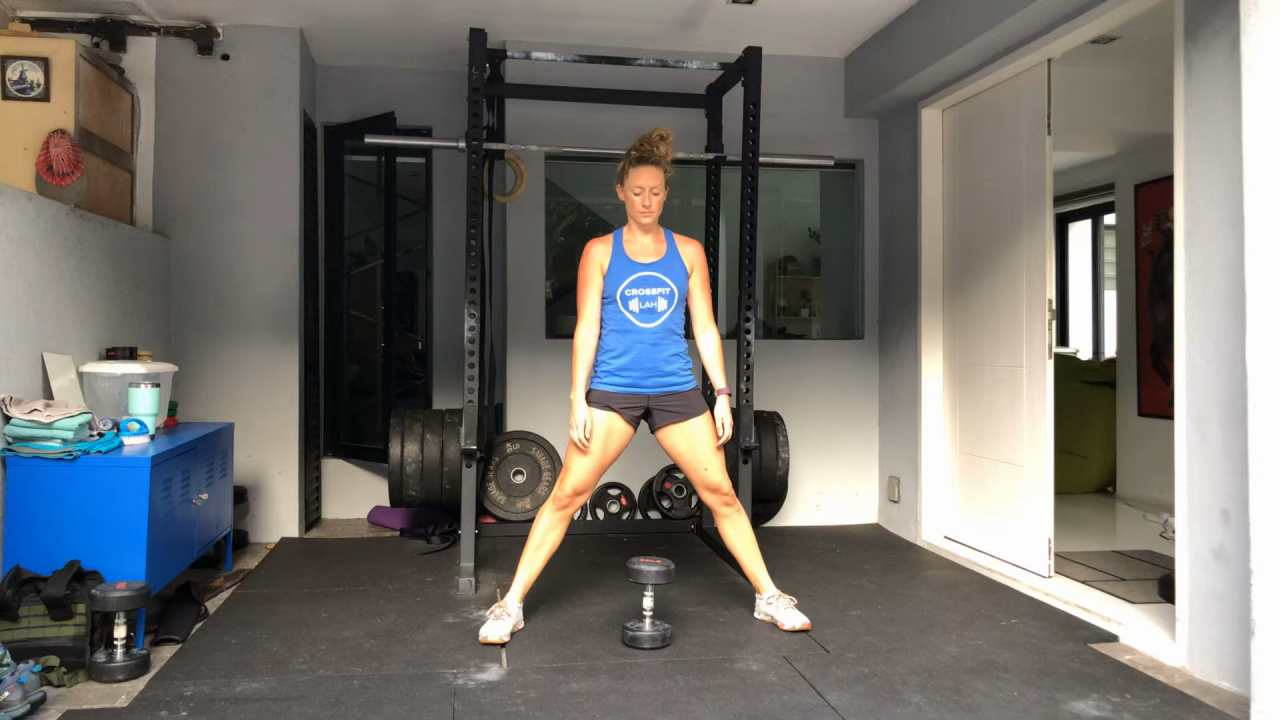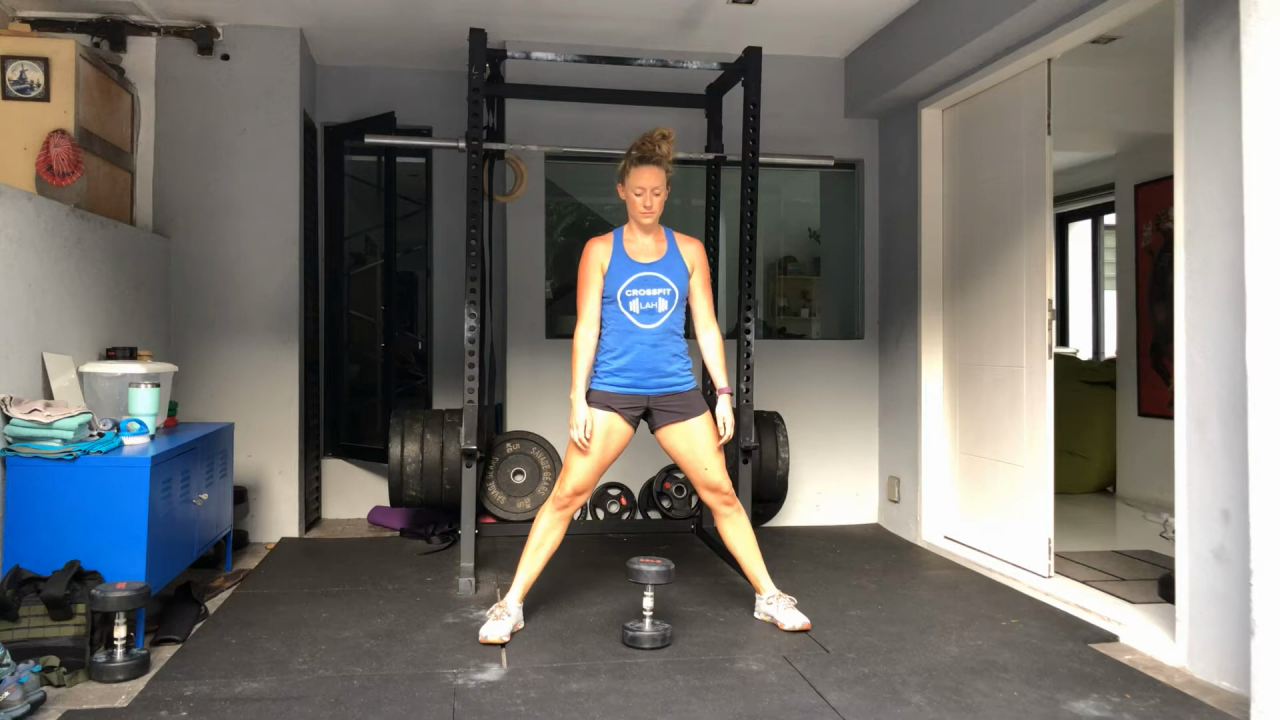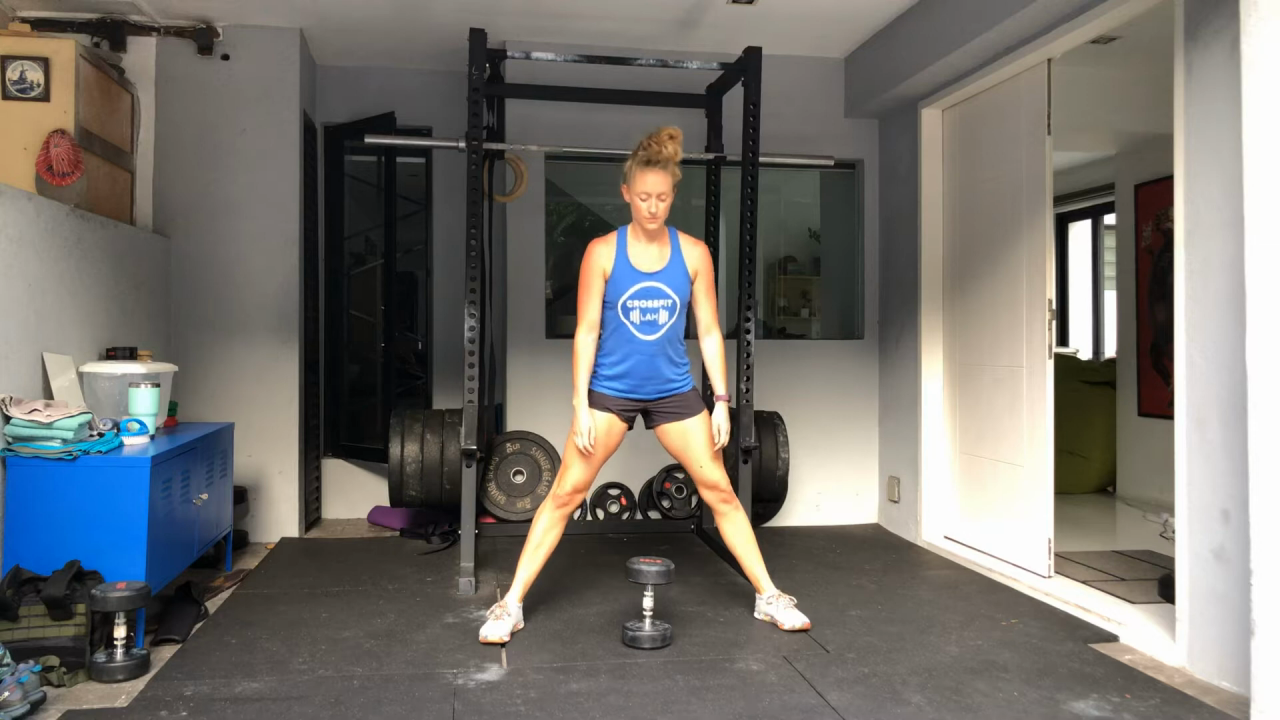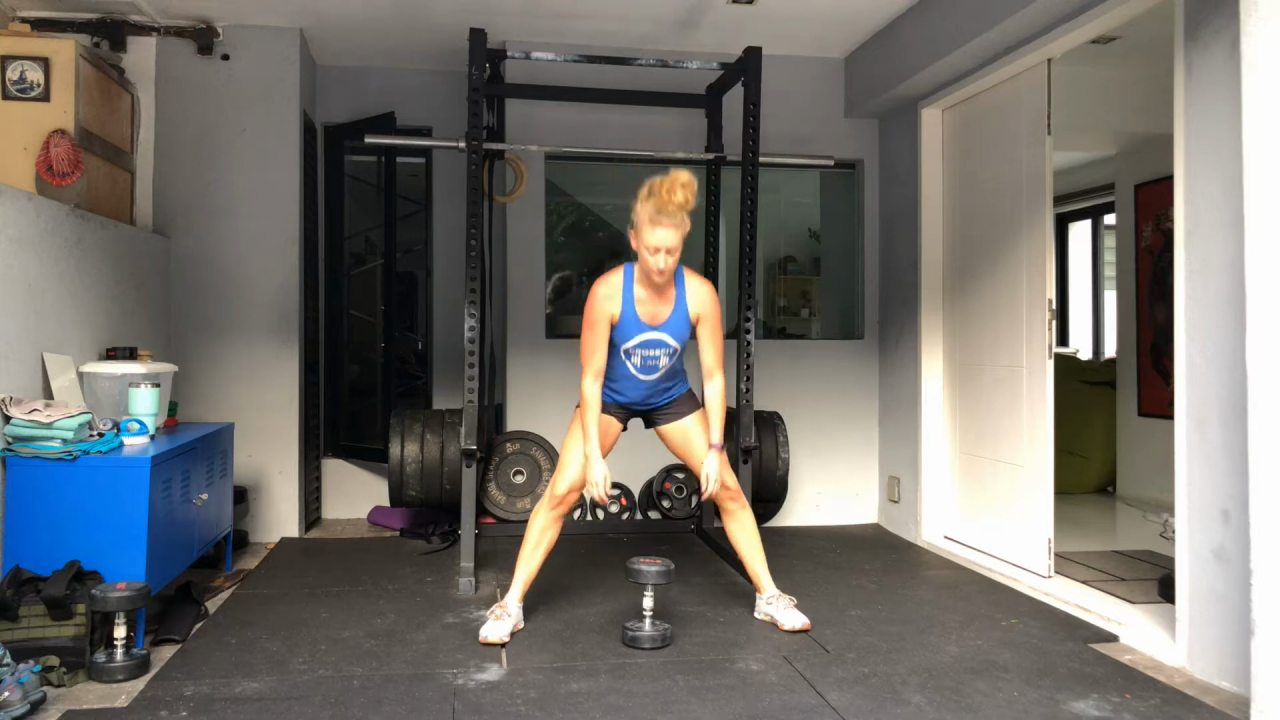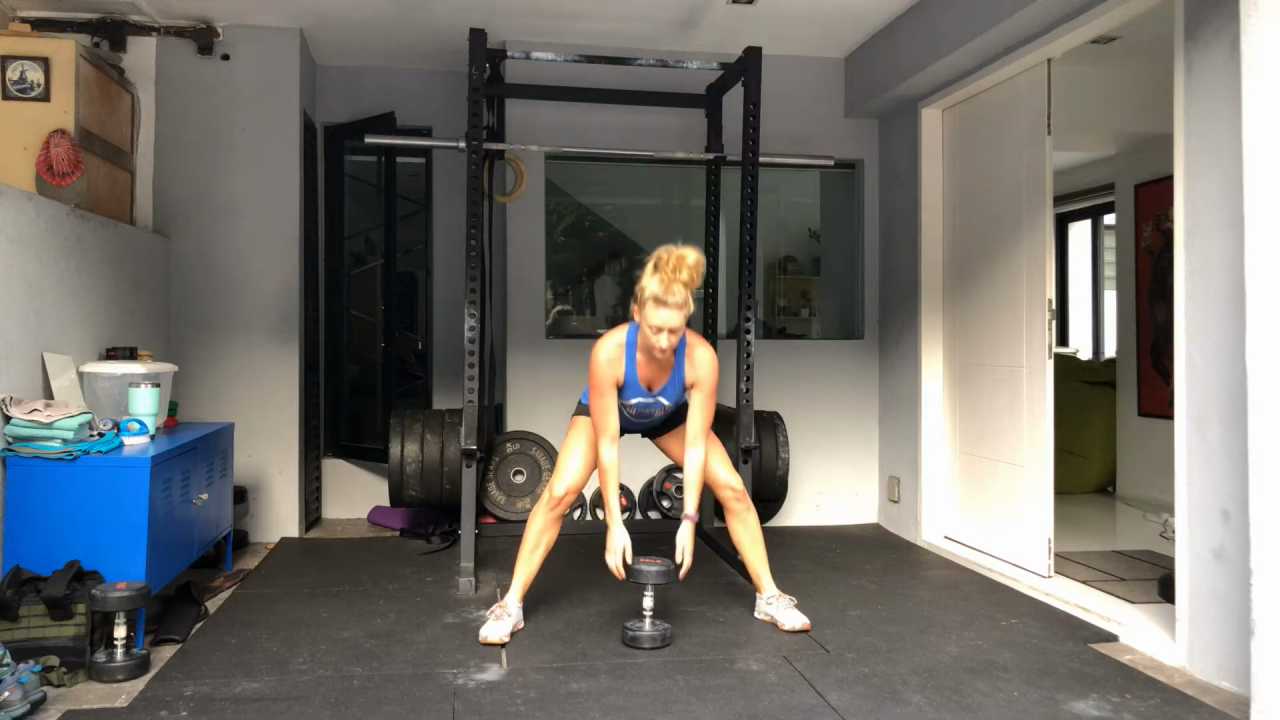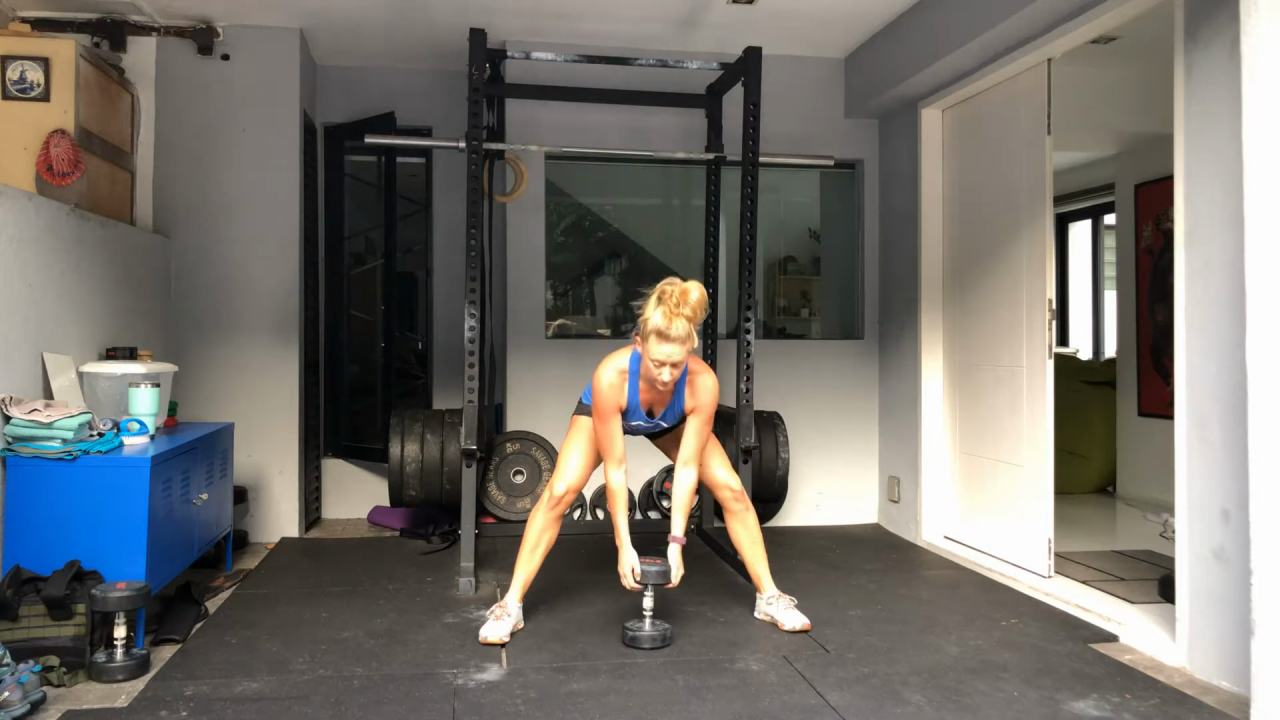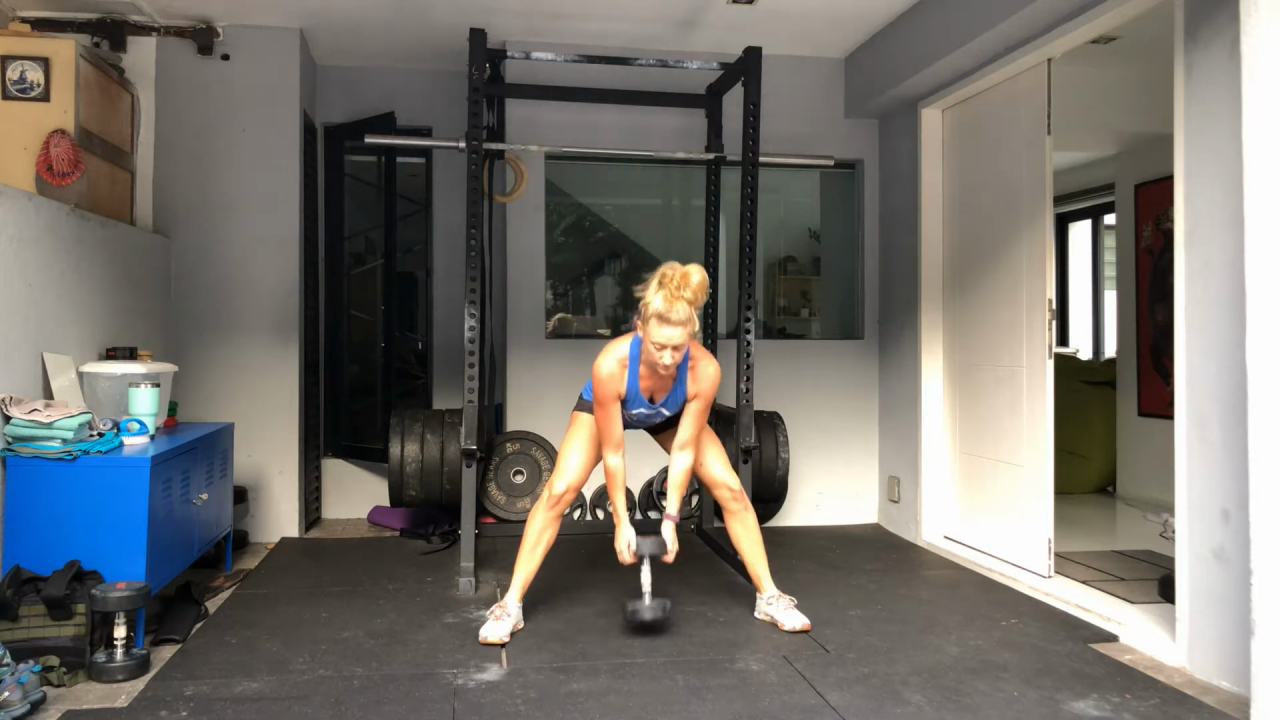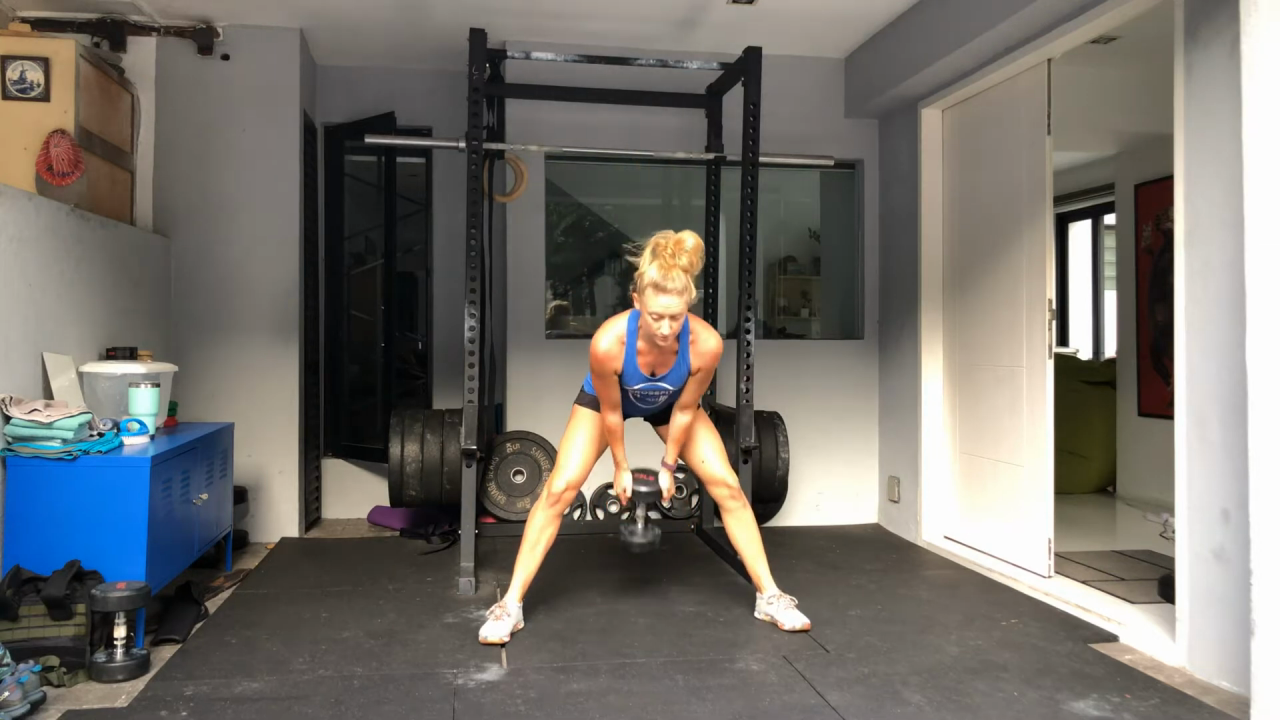
dt=0.3s
person 1, frame 1
left shoulder: (688, 251)
right shoulder: (600, 251)
left elbow: (705, 327)
right elbow: (587, 328)
left wrist: (722, 394)
right wrist: (578, 398)
left hip: (676, 390)
right hip: (613, 390)
left knee: (720, 493)
right knee: (568, 493)
left ankle: (768, 597)
right ankle: (510, 605)
person 1, frame 2
left shoulder: (689, 250)
right shoulder: (600, 250)
left elbow: (706, 325)
right elbow: (587, 328)
left wrist: (723, 393)
right wrist: (578, 398)
left hip: (676, 391)
right hip: (612, 390)
left knee: (721, 493)
right knee: (568, 494)
left ankle: (769, 596)
right ankle: (510, 604)
person 1, frame 3
left shoulder: (694, 252)
right shoulder: (602, 251)
left elbow: (709, 331)
right elbow: (586, 333)
left wrist: (721, 401)
right wrist: (580, 406)
left hip: (674, 392)
right hip: (610, 392)
left knee: (720, 491)
right knee: (565, 493)
left ankle: (769, 596)
right ankle: (510, 604)
person 1, frame 4
left shoulder: (700, 293)
right shoulder: (608, 290)
left elbow: (713, 375)
right elbow: (592, 377)
left wrist: (714, 448)
right wrist: (593, 455)
left hip: (671, 400)
right hip: (611, 399)
left knee: (729, 487)
right knee: (562, 491)
left ankle: (768, 596)
right ankle: (510, 604)
person 1, frame 5
left shoulder: (701, 357)
right shoulder: (609, 351)
left elbow: (697, 443)
right elbow: (607, 443)
left wrist: (689, 519)
right wrist: (614, 524)
left hip: (669, 418)
right hip: (603, 415)
left knee: (732, 488)
right knee: (559, 493)
left ankle: (769, 597)
right ankle: (511, 605)
person 1, frame 6
left shoulder: (703, 383)
right shoulder: (611, 376)
left elbow: (687, 468)
right elbow: (615, 468)
left wrist: (676, 541)
right wrist: (624, 545)
left hip: (672, 422)
right hip: (602, 413)
left knee: (731, 489)
right knee: (560, 492)
left ankle: (768, 597)
right ankle: (511, 605)
person 1, frame 7
left shoulder: (705, 370)
right shoulder: (611, 363)
left elbow: (684, 449)
right elbow: (613, 452)
left wrist: (671, 519)
right wrist: (622, 522)
left hip: (671, 416)
right hip: (603, 408)
left knee: (730, 489)
right knee: (559, 491)
left ankle: (768, 597)
right ankle: (510, 605)
person 1, frame 8
left shoulder: (706, 343)
right shoulder: (608, 341)
left elbow: (684, 410)
right elbow: (611, 411)
left wrist: (668, 467)
right wrist: (621, 468)
left hip: (671, 402)
right hip: (605, 398)
left knee: (727, 486)
right knee: (560, 488)
left ankle: (768, 595)
right ankle: (511, 603)
